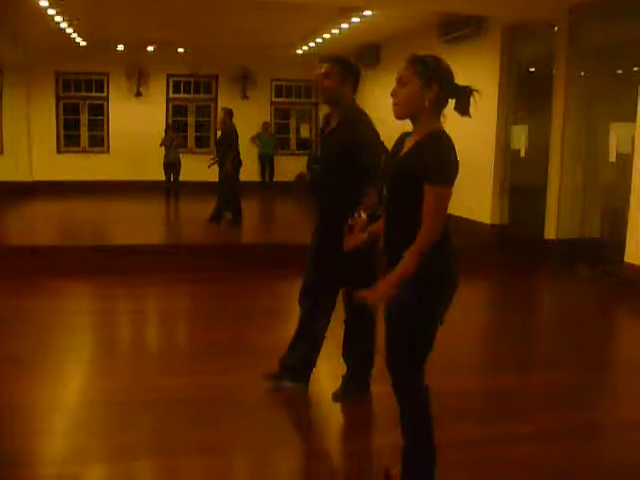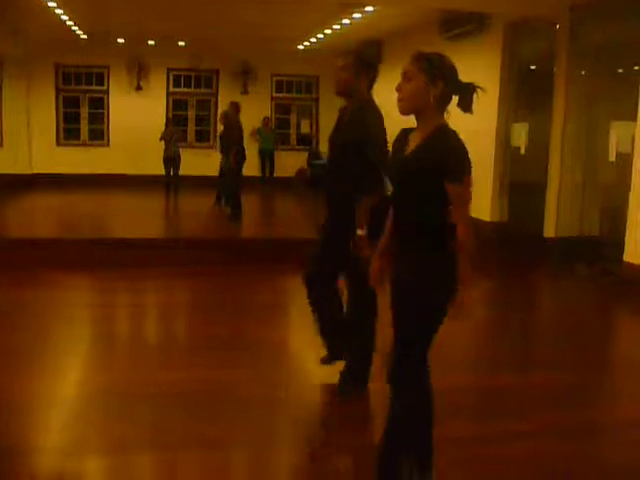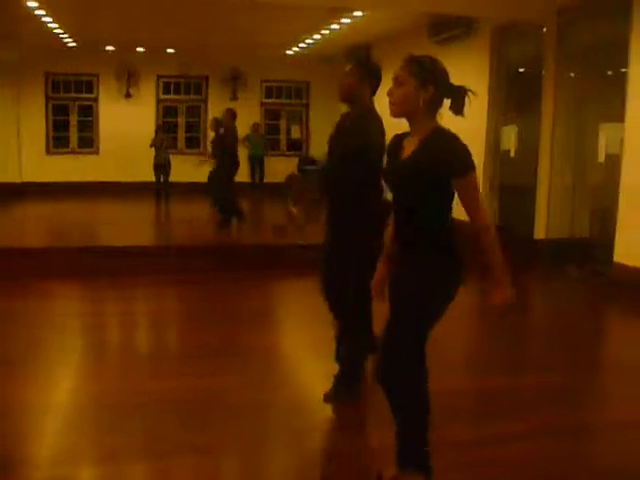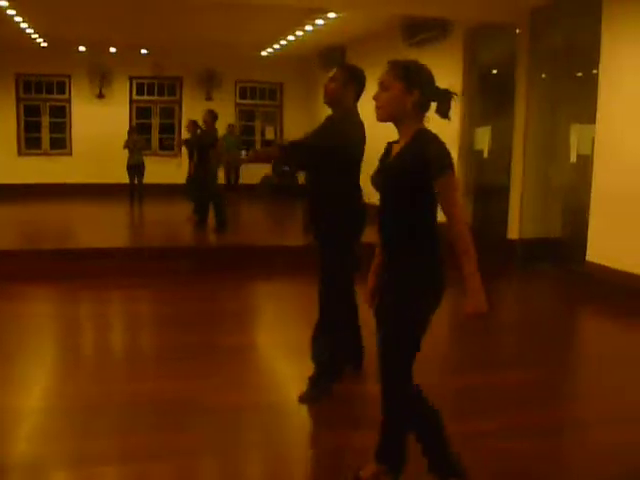
dt=0.2s
person 1, frame 1
left shoulder: (438, 150)
right shoulder: (407, 142)
left elbow: (430, 229)
left wrist: (388, 284)
right wrist: (367, 234)
left hip: (426, 276)
right hip: (405, 271)
left knee: (406, 372)
right knee: (400, 366)
person 1, frame 2
left shoulder: (448, 147)
right shoulder: (404, 139)
left elbow: (460, 225)
left wrist: (463, 288)
right wrist: (381, 254)
left hip: (433, 267)
right hip: (406, 263)
left knee: (404, 366)
right knee: (410, 365)
person 1, frame 3
left shoulder: (448, 148)
right shoulder: (397, 144)
left elbow: (479, 218)
left wrist: (501, 280)
right wrist: (384, 264)
left hip: (435, 268)
right hip: (405, 266)
left knee: (390, 364)
right knee: (408, 366)
person 1, frame 4
left shoulder: (429, 149)
right shoulder: (392, 149)
left elbow: (456, 220)
left wrist: (473, 287)
right wrist: (375, 273)
left hip: (419, 273)
right hip: (395, 270)
left knee: (396, 373)
right knee: (393, 371)
person 2, frame 1
left shoulder: (360, 127)
right shoulder: (330, 120)
left elbow: (375, 178)
right hip: (328, 224)
left knee: (357, 304)
right knee: (314, 296)
left ankle: (357, 379)
right ankle: (297, 368)
person 2, frame 2
left shoulder: (368, 120)
right shoulder: (349, 112)
left elbow: (372, 180)
left wrist: (361, 228)
left hip: (358, 219)
right hip: (338, 214)
left knee: (359, 294)
right knee: (318, 279)
left ankle: (355, 373)
right ankle: (339, 345)
person 2, frame 3
left shoulder: (367, 126)
right shoulder: (351, 119)
left elbow: (346, 177)
left hip: (360, 222)
right hip: (346, 218)
left knee: (354, 295)
right knee: (335, 287)
left ankle: (348, 377)
right ankle: (362, 343)
person 2, frame 4
left shoulder: (345, 127)
right shoulder: (341, 123)
left elbow: (296, 151)
right elbow: (306, 154)
left hip: (341, 219)
right hip: (333, 216)
left knee: (334, 294)
right knee: (338, 289)
left ankle: (325, 376)
right ankle: (349, 354)
person 3, frame 1
left shoulder: (230, 129)
right shoulder: (227, 129)
left elbow: (232, 149)
left wrist: (229, 163)
right wrist: (216, 160)
left hip: (231, 164)
right hip: (226, 164)
left knee: (231, 191)
right knee: (224, 191)
left ankle: (236, 218)
right ankle: (218, 216)
person 3, frame 2
left shoulder: (234, 124)
right shoulder: (232, 123)
left elbow: (235, 143)
left wrist: (231, 158)
right wrist: (227, 158)
left hip: (235, 159)
right hip: (232, 158)
left knee: (232, 185)
right knee: (229, 185)
left ankle: (236, 212)
right ankle: (235, 211)
person 3, frame 3
left shoulder: (230, 130)
right shoulder: (229, 130)
left elbow: (227, 148)
left wrist: (217, 162)
left hip: (228, 165)
right hip: (225, 165)
left knee: (226, 191)
right knee: (225, 191)
left ankle: (227, 218)
right ankle: (227, 217)
person 3, frame 4
left shoulder: (210, 132)
right shoulder: (206, 132)
right elbow: (199, 147)
left hip: (208, 168)
right hip: (203, 167)
left knee: (213, 195)
right knee: (202, 194)
left ankle: (221, 223)
right ankle: (202, 220)
